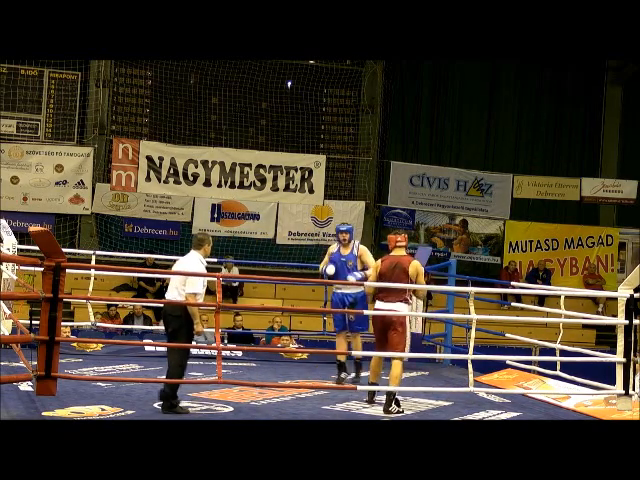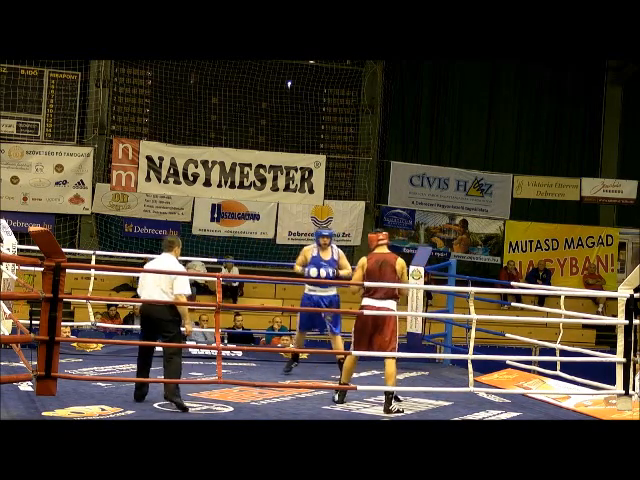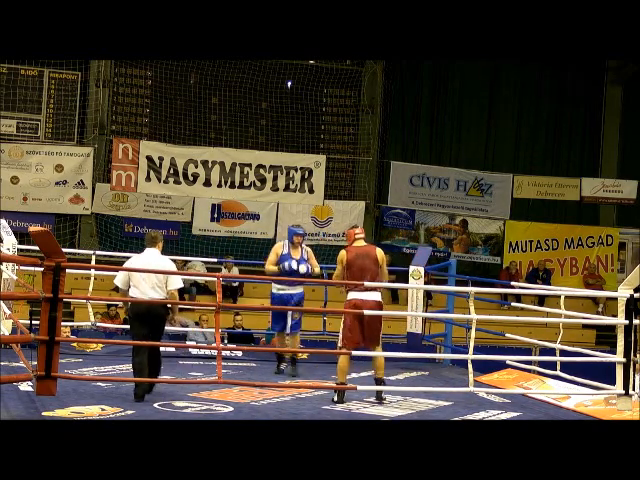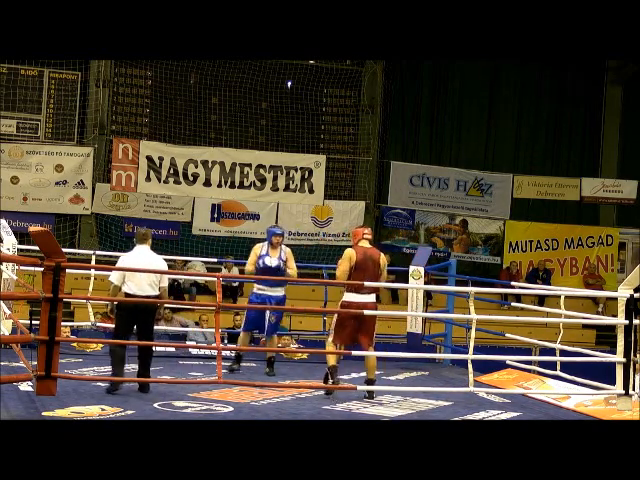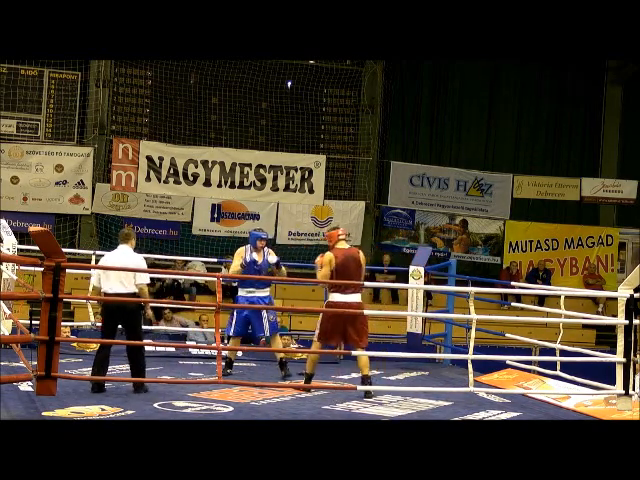
dt=0.4s
person 1, frame 1
left shoulder: (380, 262)
right shoulder: (415, 265)
left elbow: (369, 290)
right elbow: (421, 295)
left hip: (379, 310)
right hip: (399, 313)
left knee: (379, 352)
right knee: (398, 357)
left ankle: (371, 391)
right ankle: (390, 401)
person 1, frame 2
left shoulder: (365, 261)
right shoulder: (399, 262)
left elbow: (354, 288)
right elbow: (404, 291)
left hip: (367, 308)
right hip: (387, 309)
left knee: (354, 352)
right knee: (389, 355)
left ankle: (341, 393)
right ankle: (389, 400)
person 1, frame 3
left shoulder: (344, 253)
right shoulder: (378, 252)
left elbow: (336, 280)
right elbow: (384, 280)
left hip: (354, 301)
right hip: (374, 301)
left knee: (346, 348)
right knee: (376, 346)
left ankle: (340, 392)
right ankle: (379, 388)
person 1, frame 4
left shoulder: (350, 252)
right shoulder: (380, 256)
left elbow: (340, 279)
right elbow: (382, 282)
left wrist: (340, 266)
left hip: (350, 301)
right hip: (370, 303)
left knee: (333, 341)
right knee: (368, 346)
left ankle: (332, 374)
right ankle: (370, 389)
person 1, frame 5
left shoulder: (330, 255)
right shoulder: (359, 254)
left elbow: (323, 281)
left wrist: (319, 266)
left hip: (335, 302)
right hip: (356, 303)
left knee: (318, 341)
right knee: (360, 345)
left ankle: (307, 380)
right ankle: (366, 383)
person 2, frame 1
left shoulder: (182, 261)
right shoulder: (197, 266)
right elbow: (190, 297)
right wrist: (197, 322)
left hip: (169, 307)
right hip: (181, 311)
left knee: (174, 353)
right knee: (178, 356)
left ankle: (168, 392)
right ankle: (169, 402)
person 2, frame 2
left shoulder: (149, 265)
right shoulder: (177, 267)
left elbow: (141, 293)
right elbow: (180, 297)
right wrist: (186, 321)
left hip: (146, 310)
right hip: (166, 311)
left knee: (145, 352)
right knee: (173, 354)
left ankle: (139, 392)
right ankle: (171, 391)
person 2, frame 3
left shoulder: (132, 261)
right shoulder: (167, 263)
left elbow: (121, 288)
right elbow: (173, 293)
left wrist: (126, 305)
right wrist: (174, 312)
left hip: (137, 307)
right hip: (158, 307)
left knee: (139, 349)
right knee: (153, 346)
left ankle: (140, 389)
right ankle: (149, 384)
person 2, frame 4
left shoulder: (126, 258)
right shoulder: (159, 260)
left elbow: (115, 285)
right elbow: (164, 289)
left wrist: (111, 304)
right wrist: (159, 305)
left hip: (129, 302)
right hip: (149, 303)
left knee: (118, 341)
right knee: (145, 344)
left ankle: (116, 378)
right ankle: (144, 384)
person 2, frame 5
left shoulder: (106, 257)
right shoulder: (137, 259)
left elbow: (96, 286)
right elbow: (142, 287)
left wrist: (103, 303)
right wrist: (147, 307)
left hip: (109, 301)
right hip: (130, 302)
left knee: (105, 343)
right knee: (135, 343)
left ankle: (97, 383)
right ankle: (139, 383)
person 3, frame 1
left shoulder: (360, 249)
right shoulder: (332, 249)
right elbow: (322, 266)
left wrist: (362, 275)
right wrist: (325, 269)
left hip: (356, 295)
right hip: (338, 294)
left knee: (355, 332)
right knee: (340, 332)
left ankle: (358, 368)
right ankle: (342, 370)
person 3, frame 2
left shoulder: (337, 252)
right shoulder: (308, 250)
left elbow: (348, 271)
right elbow: (296, 267)
left wrist: (335, 272)
right wrist: (305, 272)
left hip: (330, 297)
right hip: (310, 296)
left knee: (334, 332)
right knee: (302, 330)
left ankle: (342, 367)
right ankle: (294, 358)
person 3, frame 3
left shoulder: (307, 251)
right shoulder: (279, 247)
left elbow: (317, 270)
right elbow: (268, 268)
left wrist: (309, 269)
right wrist: (282, 267)
left hip: (296, 294)
right hip: (278, 293)
left knee: (293, 330)
right knee: (279, 330)
left ankle: (293, 362)
right ankle: (282, 360)
person 3, frame 4
left shoulder: (286, 251)
right shoulder: (259, 248)
left elbow: (294, 275)
right elbow: (247, 271)
left wrist: (283, 267)
right wrist: (258, 265)
left hip: (277, 297)
right hip: (258, 295)
left knee: (271, 332)
right knee: (246, 329)
left ankle: (270, 364)
right ankle: (236, 361)
person 3, frame 5
left shoulder: (269, 253)
right shoulder: (241, 252)
left elbow: (283, 275)
right elbow: (232, 274)
left wrist: (278, 264)
right wrist: (244, 262)
left hip: (263, 298)
right hip: (244, 298)
left knee: (273, 332)
right knee: (236, 334)
left ankle: (283, 367)
right ankle: (228, 366)
